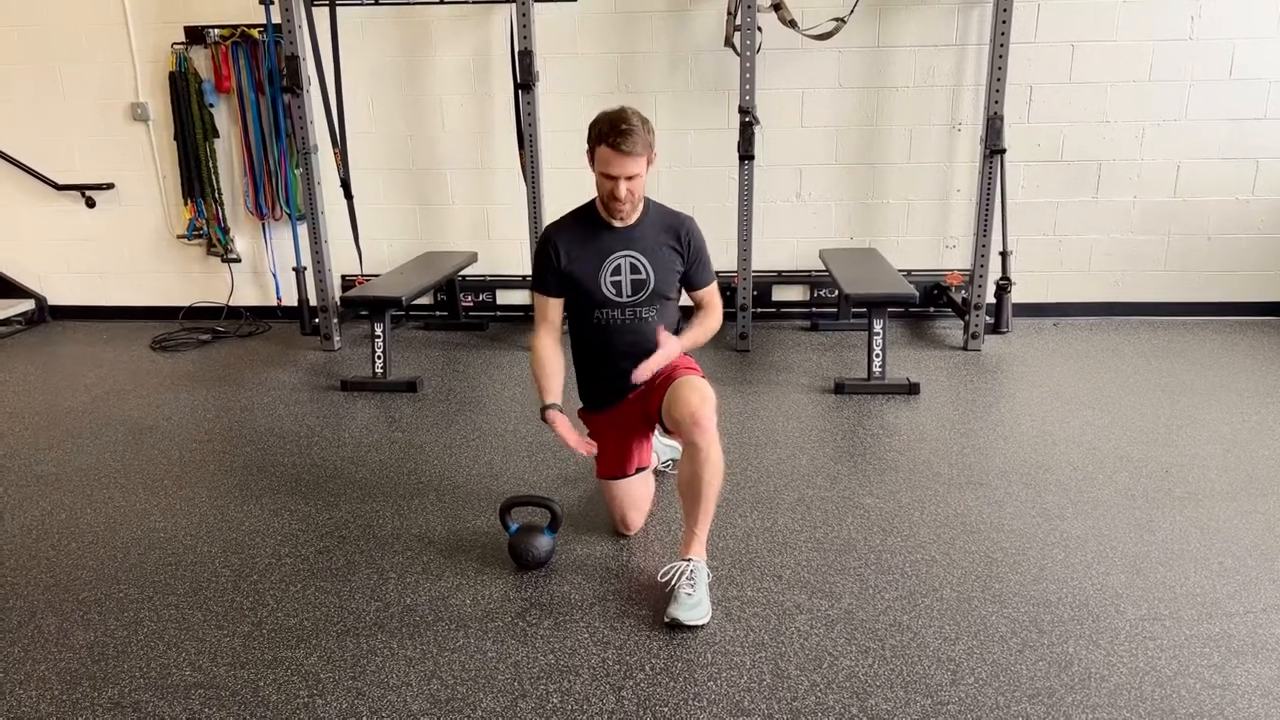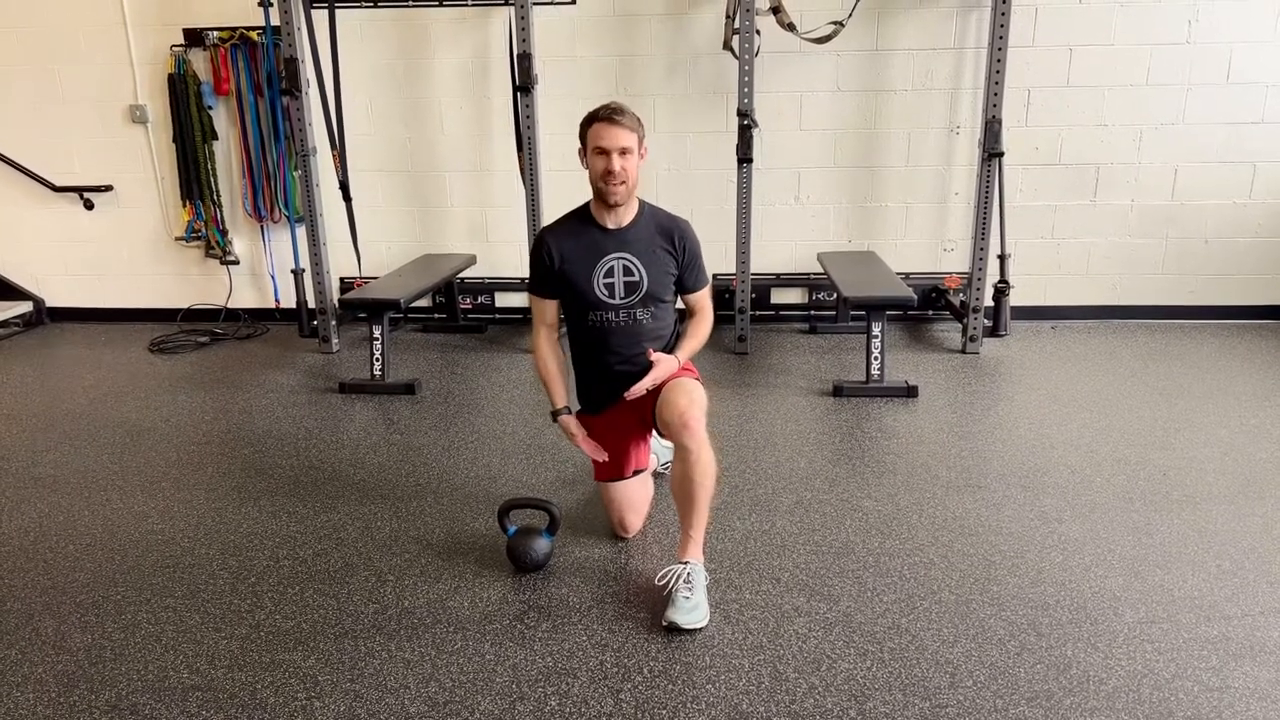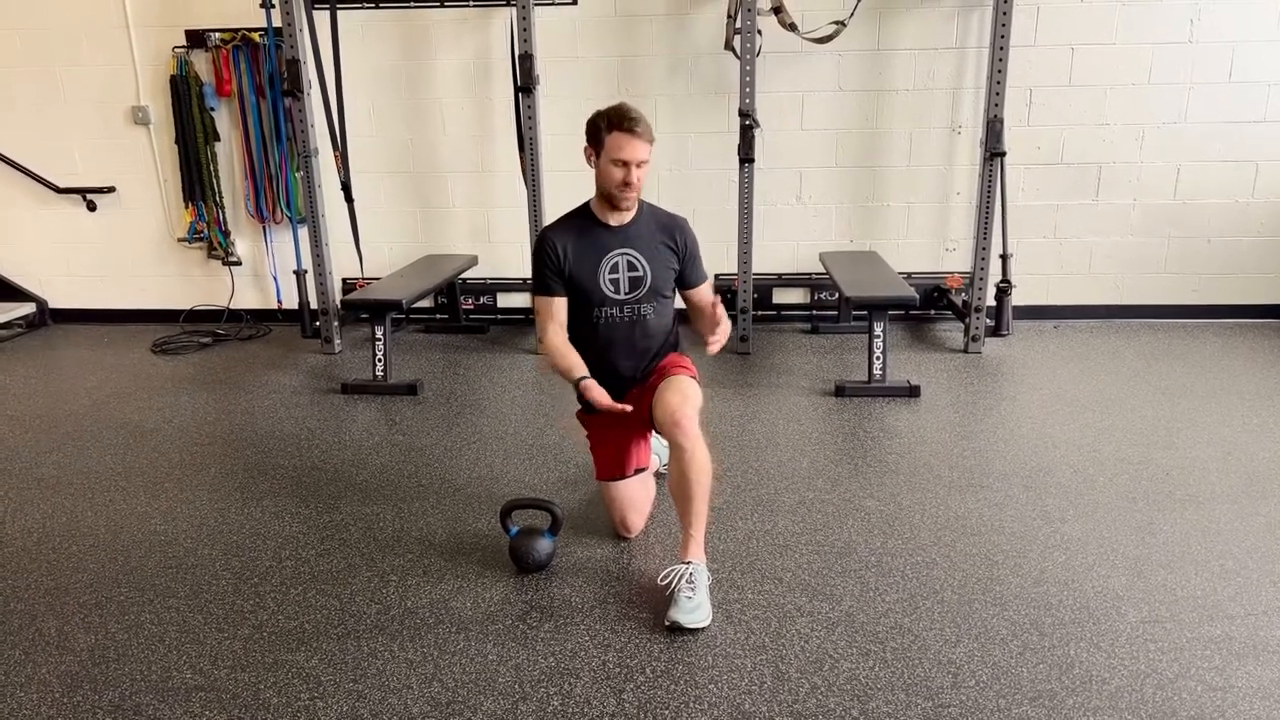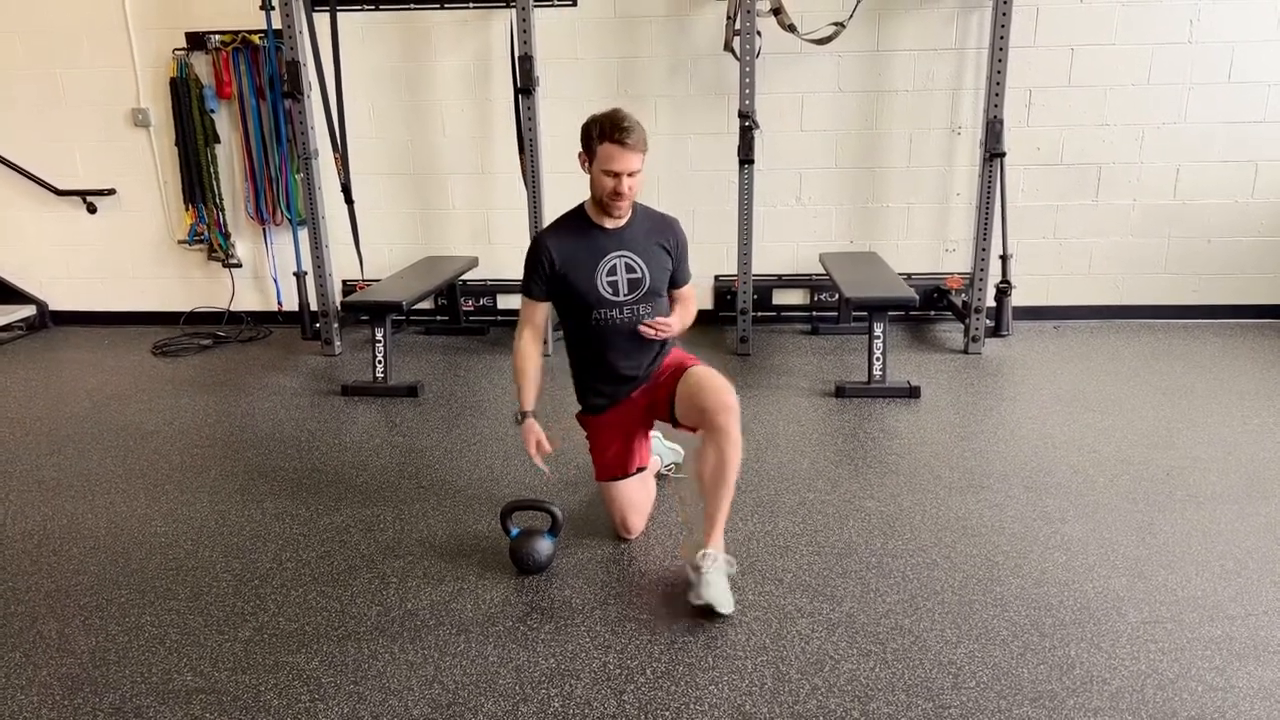
dt=0.7s
person 1, frame 1
left shoulder: (680, 231)
right shoulder: (559, 241)
left elbow: (712, 308)
right elbow: (546, 332)
left wrist: (679, 344)
right wrist: (552, 404)
left hip: (667, 372)
right hip: (606, 394)
left knee: (698, 418)
right knee: (628, 523)
left ankle: (693, 560)
right ankle: (654, 447)
person 1, frame 2
left shoulder: (674, 233)
right shoulder: (555, 243)
left elbow: (702, 312)
right elbow: (544, 331)
left wrist: (676, 359)
right wrist: (561, 411)
left hip: (663, 375)
right hip: (602, 396)
left knee: (688, 422)
right knee: (626, 526)
left ankle: (691, 564)
right ankle: (648, 451)
person 1, frame 3
left shoulder: (672, 230)
right shoulder: (557, 242)
left elbow: (702, 304)
right elbow: (552, 335)
left wrist: (717, 323)
right wrist: (584, 384)
left hip: (663, 369)
right hip: (605, 393)
left knee: (679, 420)
right knee: (628, 525)
left ankle: (693, 563)
right ankle: (649, 451)
person 1, frame 4
left shoulder: (665, 231)
right shoulder: (552, 246)
right elbow: (530, 334)
left wrist: (677, 321)
right wrist: (527, 415)
left hip: (665, 367)
right hip: (606, 398)
left knee: (722, 404)
right knee: (629, 527)
left ankle: (711, 555)
right ankle: (652, 454)
